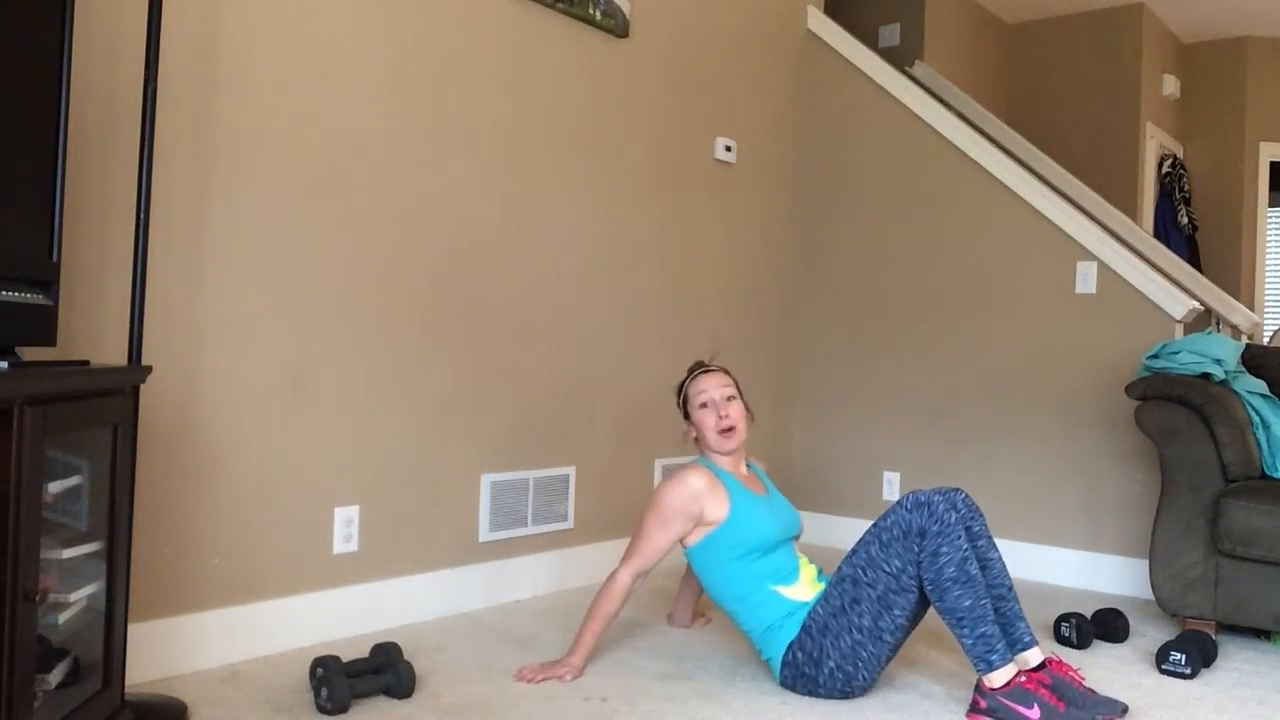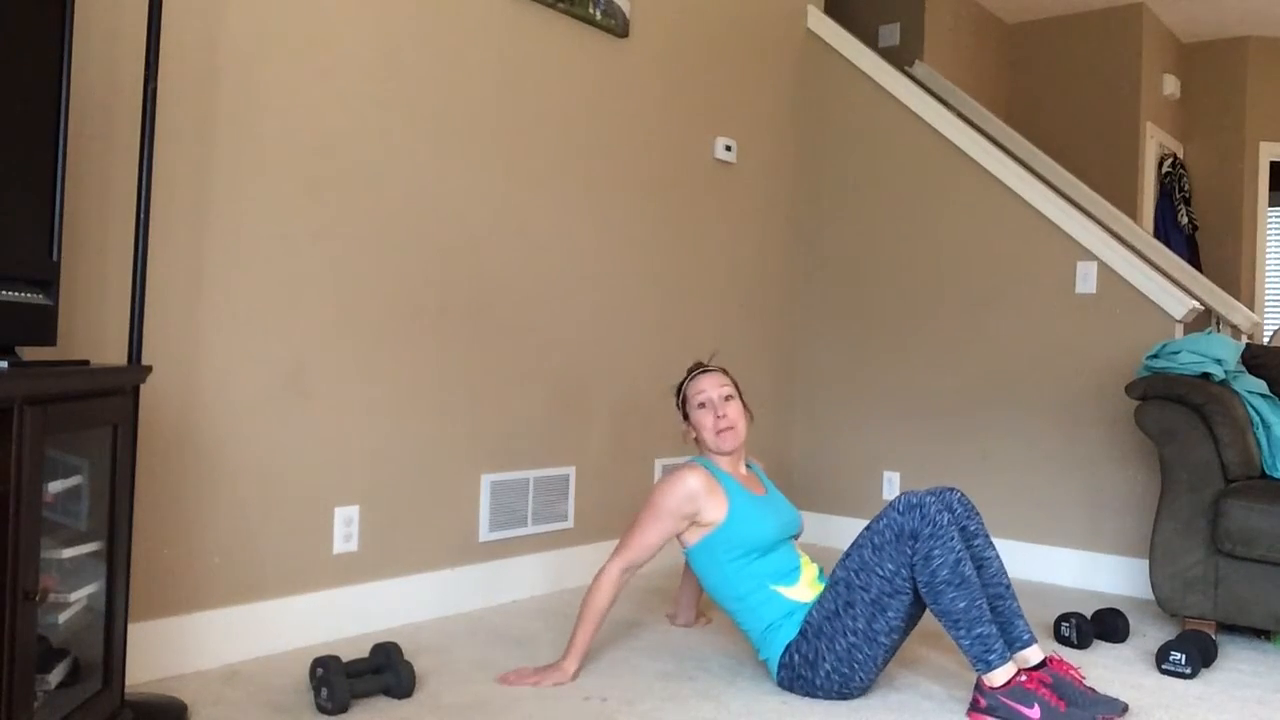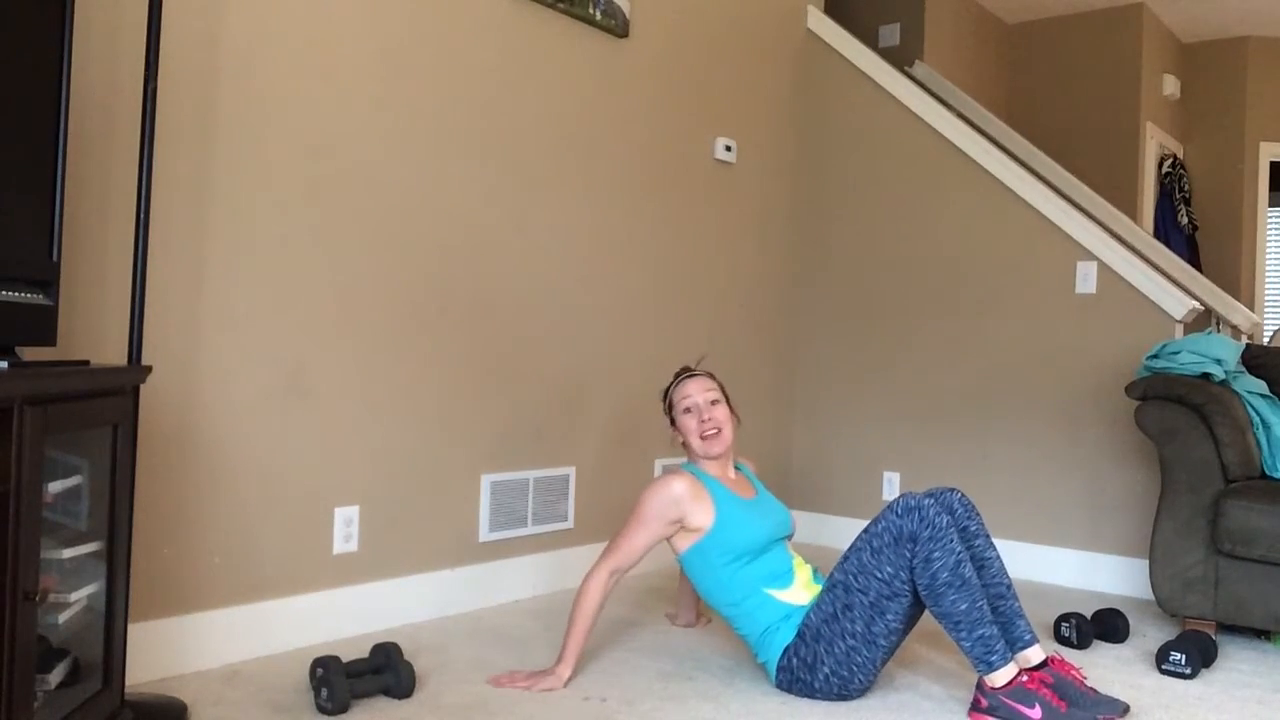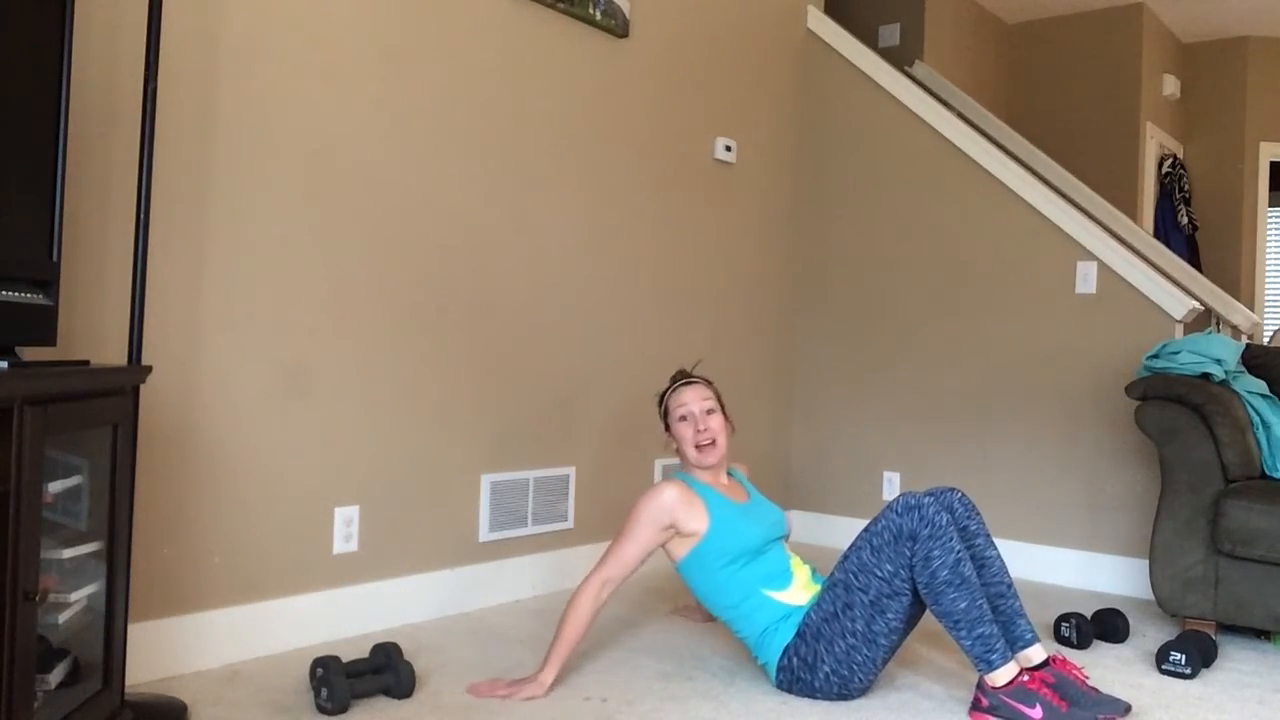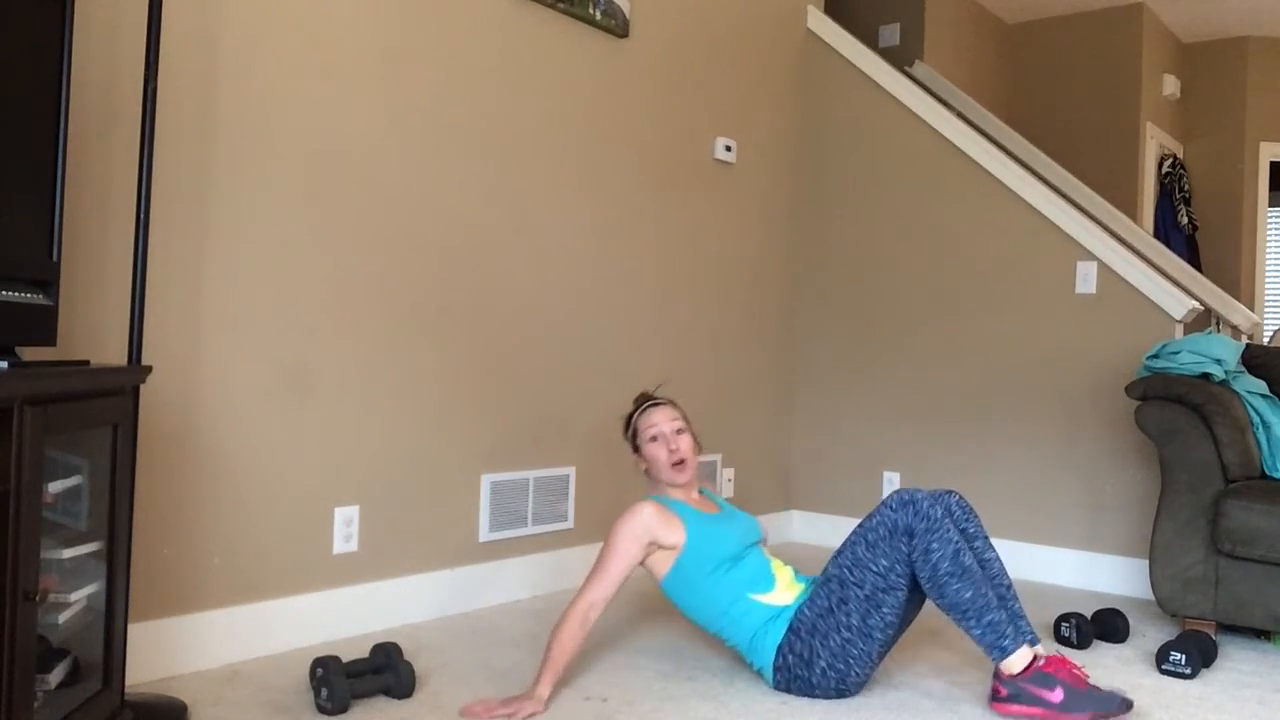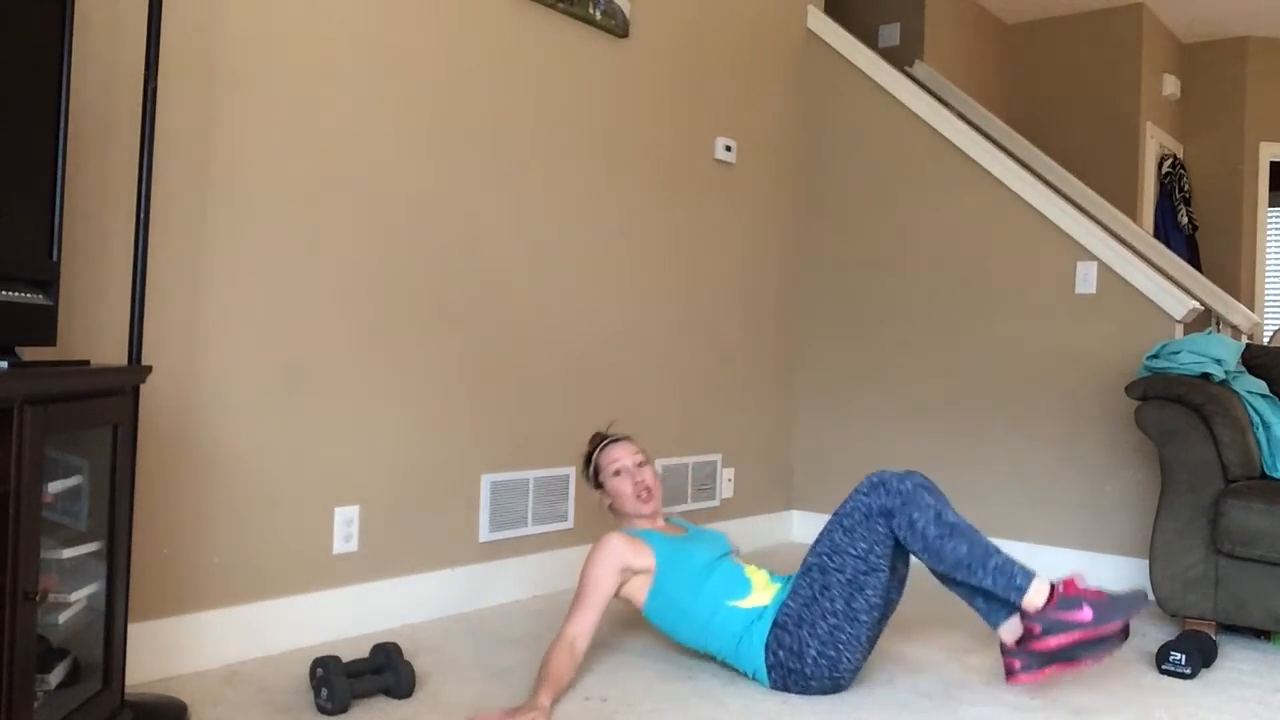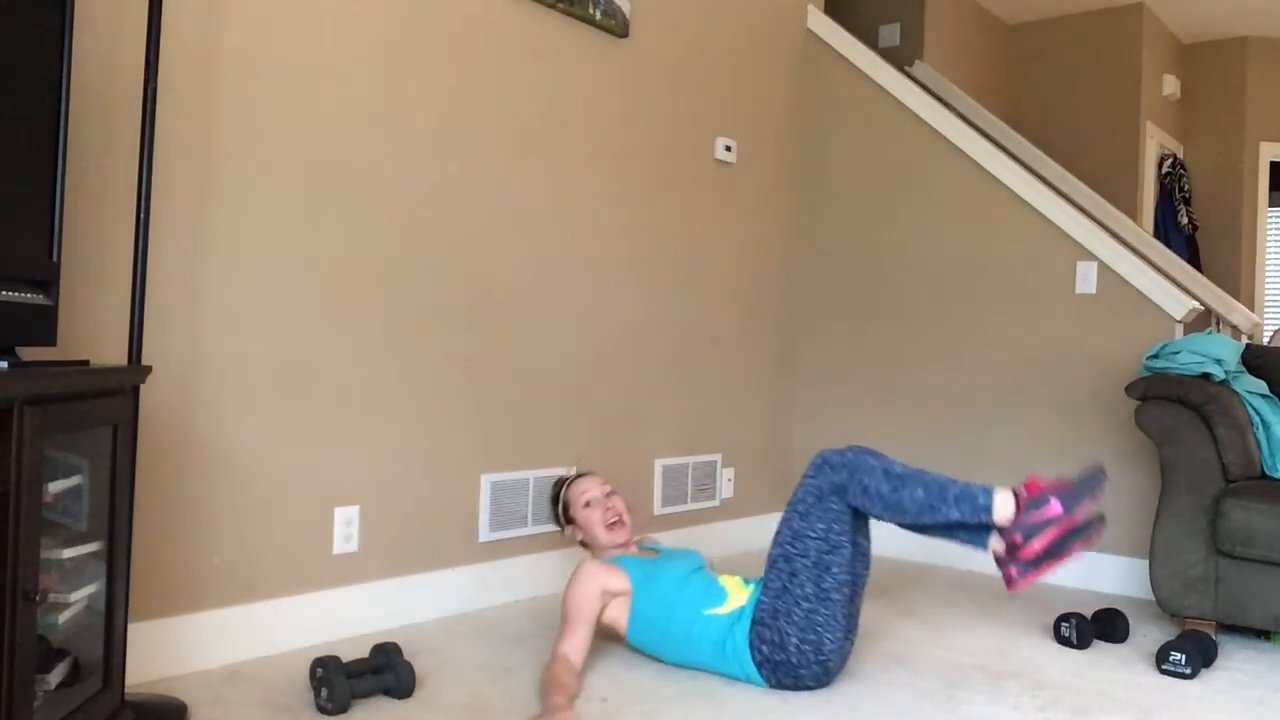
dt=0.3s
person 1, frame 1
left shoulder: (753, 472)
right shoulder: (692, 485)
right elbow: (627, 571)
left wrist: (684, 613)
right wrist: (574, 660)
left hip: (833, 624)
right hip: (815, 655)
left knee: (953, 505)
right knee: (927, 513)
left ankle: (1031, 663)
person 1, frame 2
left shoulder: (754, 472)
right shoulder: (691, 484)
right elbow: (618, 566)
left wrist: (685, 613)
right wrist: (567, 665)
left hip: (837, 629)
right hip: (812, 657)
left knee: (949, 504)
right knee: (917, 515)
left ankle: (1030, 661)
person 1, frame 3
left shoulder: (746, 473)
right shoulder: (678, 490)
right elbow: (605, 571)
left wrist: (688, 613)
left hip: (833, 629)
right hip: (809, 659)
left knee: (948, 504)
right knee: (916, 517)
left ankle: (1031, 662)
person 1, frame 4
left shoulder: (737, 480)
right shoulder: (671, 498)
right elbow: (600, 582)
left hip: (830, 625)
right hip: (811, 659)
left knee: (949, 504)
right knee: (917, 515)
left ankle: (1032, 660)
person 1, frame 5
left shoulder: (712, 502)
right shoulder: (648, 517)
right elbow: (587, 605)
left hip: (823, 626)
right hip: (803, 657)
left knee: (944, 505)
right knee: (910, 510)
left ankle: (1029, 656)
person 1, frame 6
left shoulder: (683, 530)
right shoulder: (617, 550)
right elbow: (571, 639)
left hip: (815, 636)
right hip: (794, 653)
left knee: (901, 491)
right knee: (888, 494)
left ankle: (1025, 628)
right ankle: (1038, 596)
person 1, frame 7
left shoulder: (656, 556)
right shoulder: (594, 576)
right elbow: (566, 655)
left hip: (805, 634)
right hip: (781, 647)
left knee: (852, 467)
right knee: (836, 471)
left ankle: (1007, 544)
right ankle: (1013, 514)
